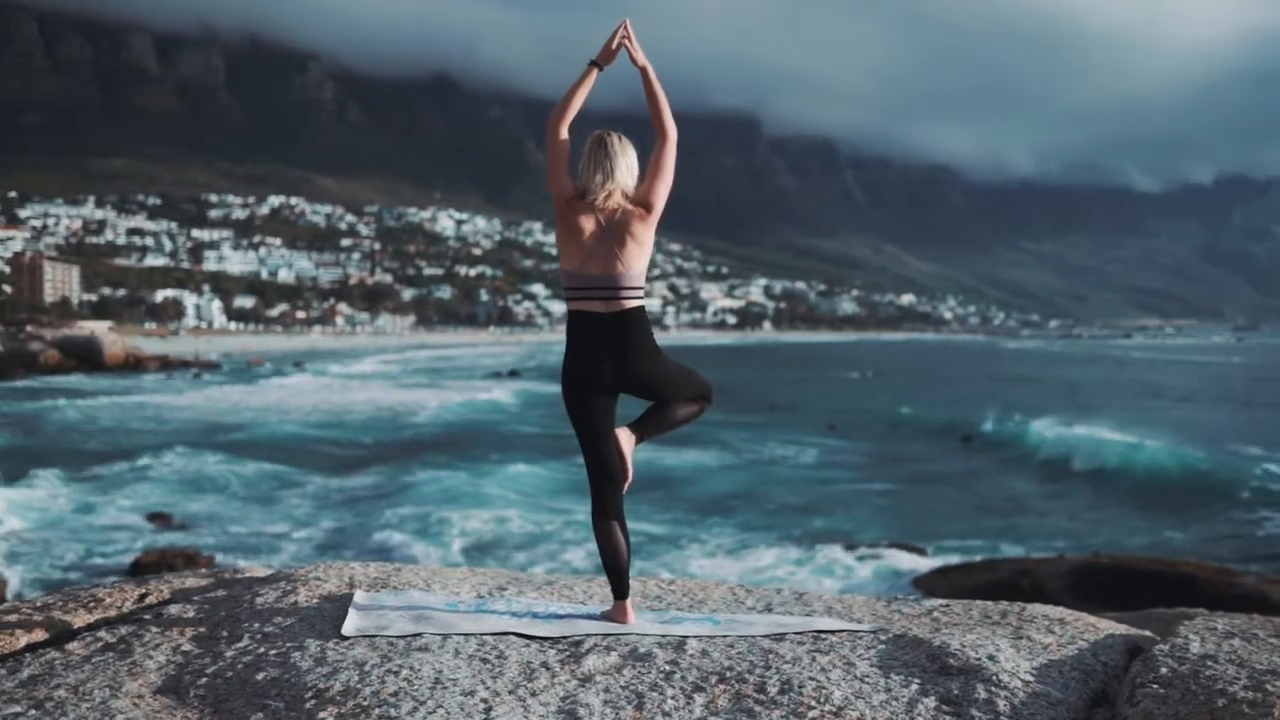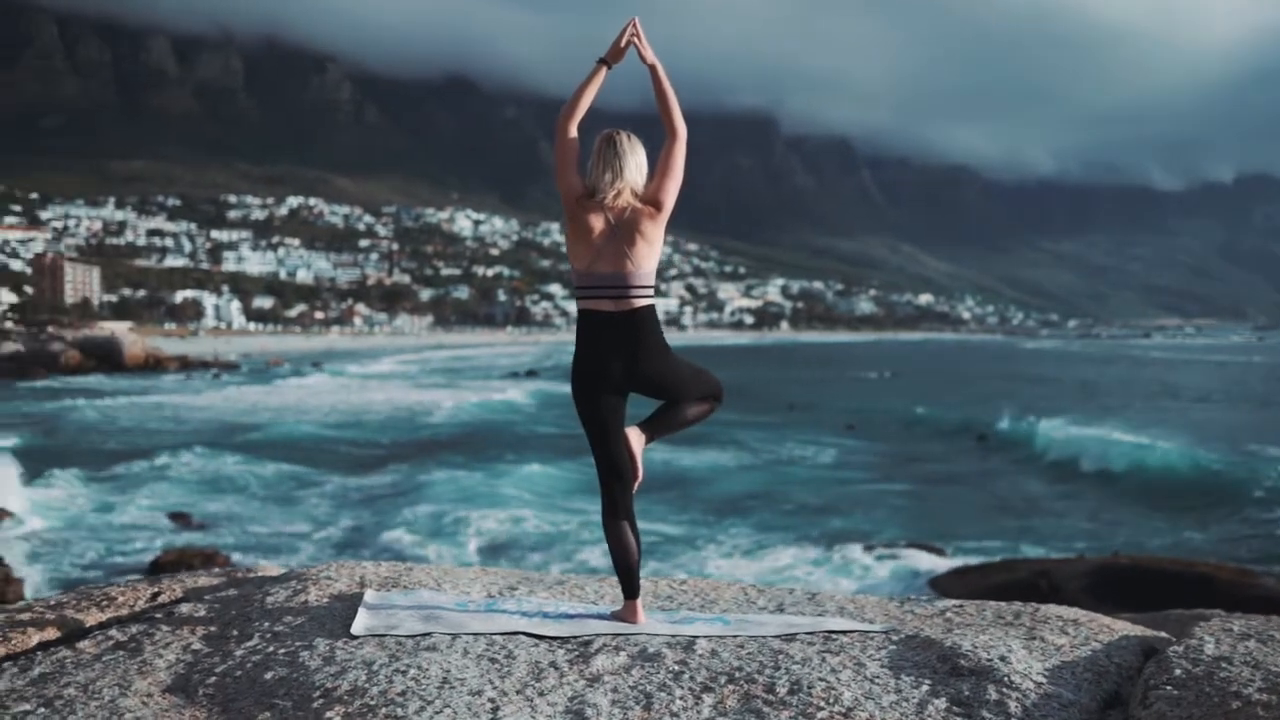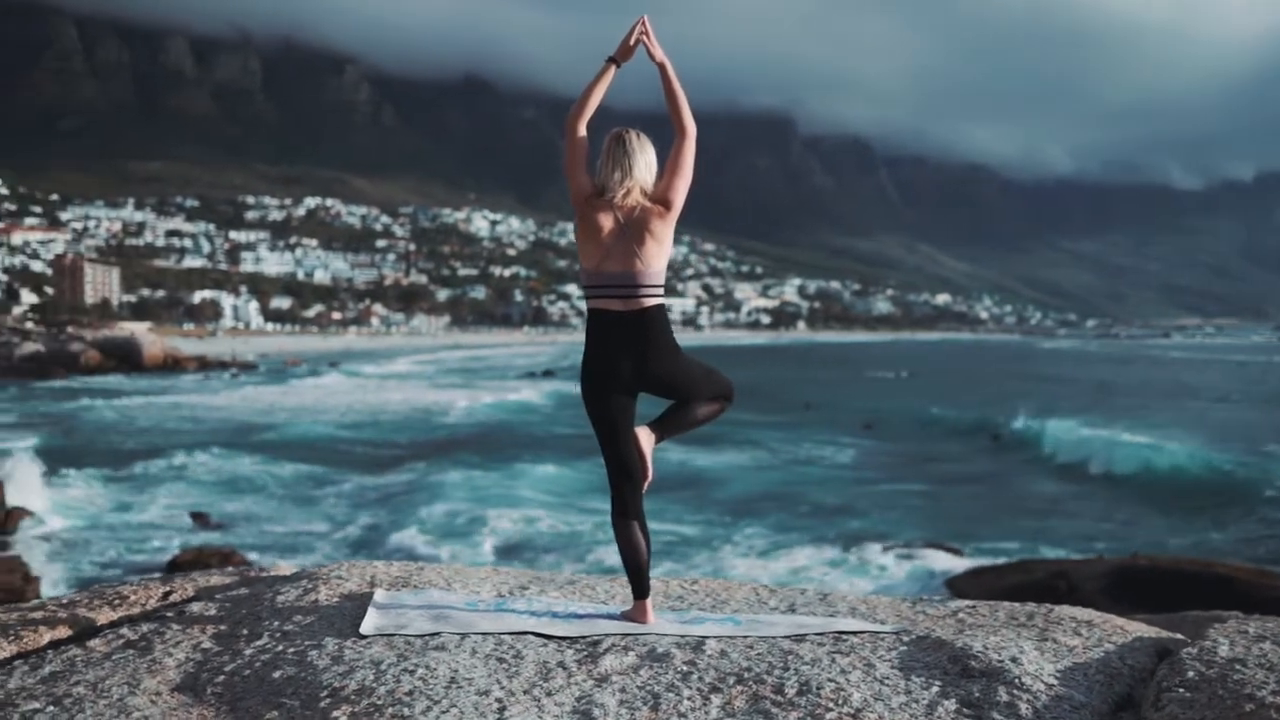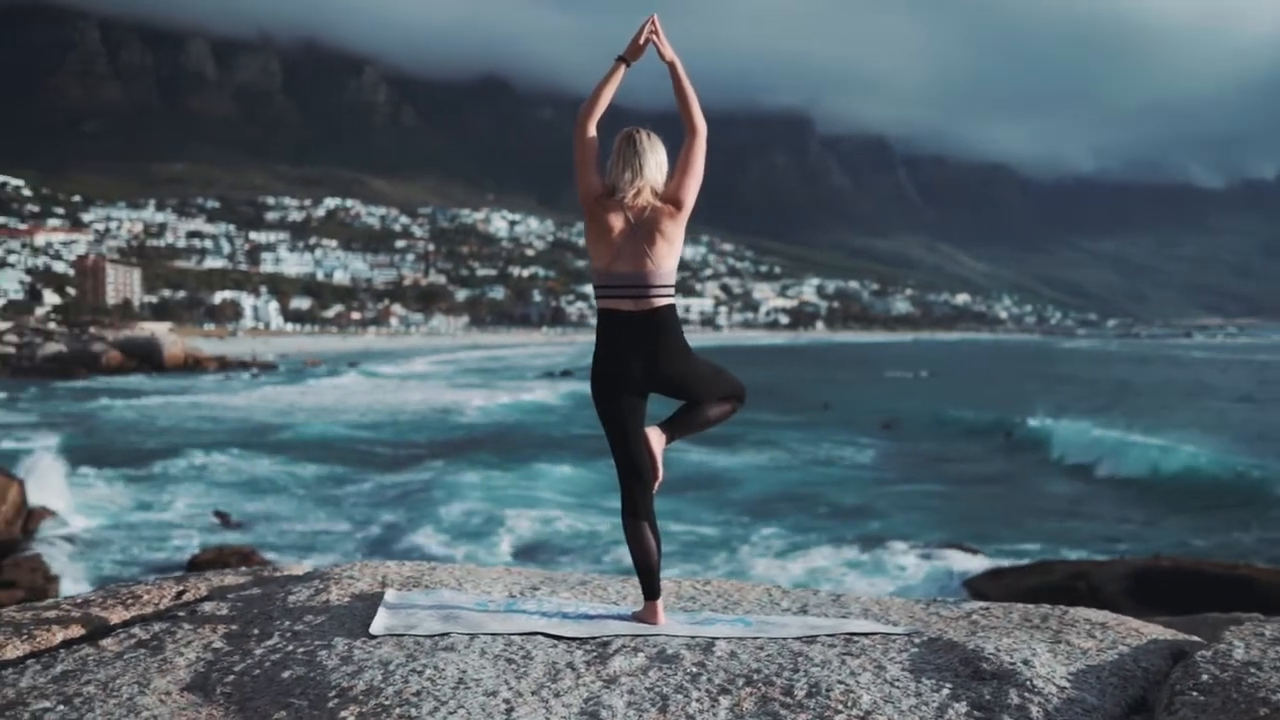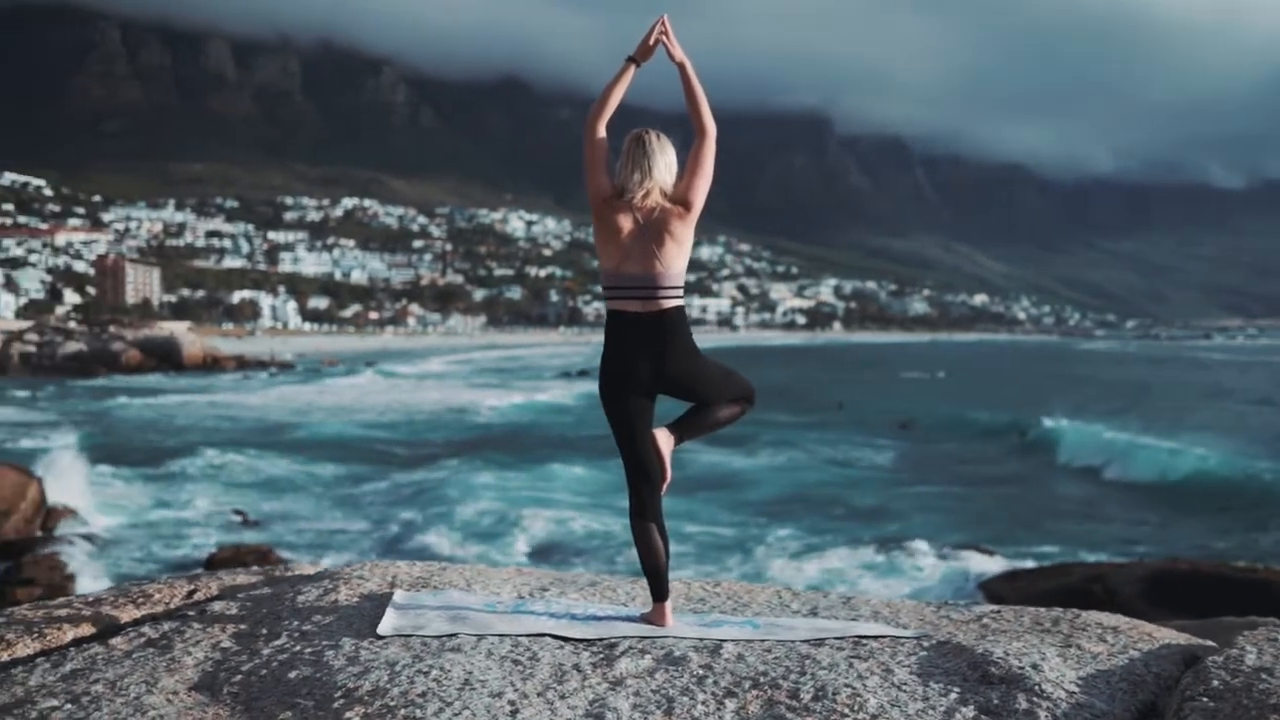
dt=0.2s
person 1, frame 1
left shoulder: (568, 214)
right shoulder: (643, 215)
left elbow: (557, 129)
right elbow: (668, 134)
left wrist: (598, 64)
right wrist: (642, 64)
left hip: (583, 358)
right hip: (634, 352)
left knee: (604, 488)
right knee: (698, 392)
left ankle: (622, 606)
right ankle: (633, 435)
person 1, frame 2
left shoulder: (577, 213)
right shoulder: (653, 214)
left elbow: (566, 127)
right elbow: (678, 133)
left wrist: (607, 62)
right wrist: (651, 62)
left hip: (593, 358)
right hip: (644, 351)
left knee: (614, 487)
right knee: (710, 391)
left ankle: (632, 606)
right ankle: (643, 434)
person 1, frame 3
left shoulder: (586, 212)
right shoulder: (662, 212)
left elbow: (575, 126)
right elbow: (687, 131)
left wrist: (616, 60)
right wrist: (659, 60)
left hip: (602, 357)
right hip: (653, 351)
left knee: (624, 487)
right knee: (720, 391)
left ankle: (642, 605)
right ankle: (653, 434)
person 1, frame 4
left shoulder: (597, 212)
right shoulder: (673, 213)
left elbow: (585, 127)
right elbow: (698, 131)
left wrist: (626, 60)
right wrist: (671, 60)
left hip: (613, 357)
right hip: (664, 351)
left knee: (635, 488)
right knee: (733, 393)
left ankle: (653, 607)
right ankle: (664, 435)
person 1, frame 5
left shoulder: (605, 213)
right shoulder: (682, 214)
left elbow: (594, 127)
right elbow: (707, 132)
left wrist: (635, 60)
right wrist: (680, 60)
left hip: (621, 359)
right hip: (672, 352)
left knee: (643, 489)
right knee: (741, 394)
left ankle: (661, 608)
right ankle: (672, 436)
